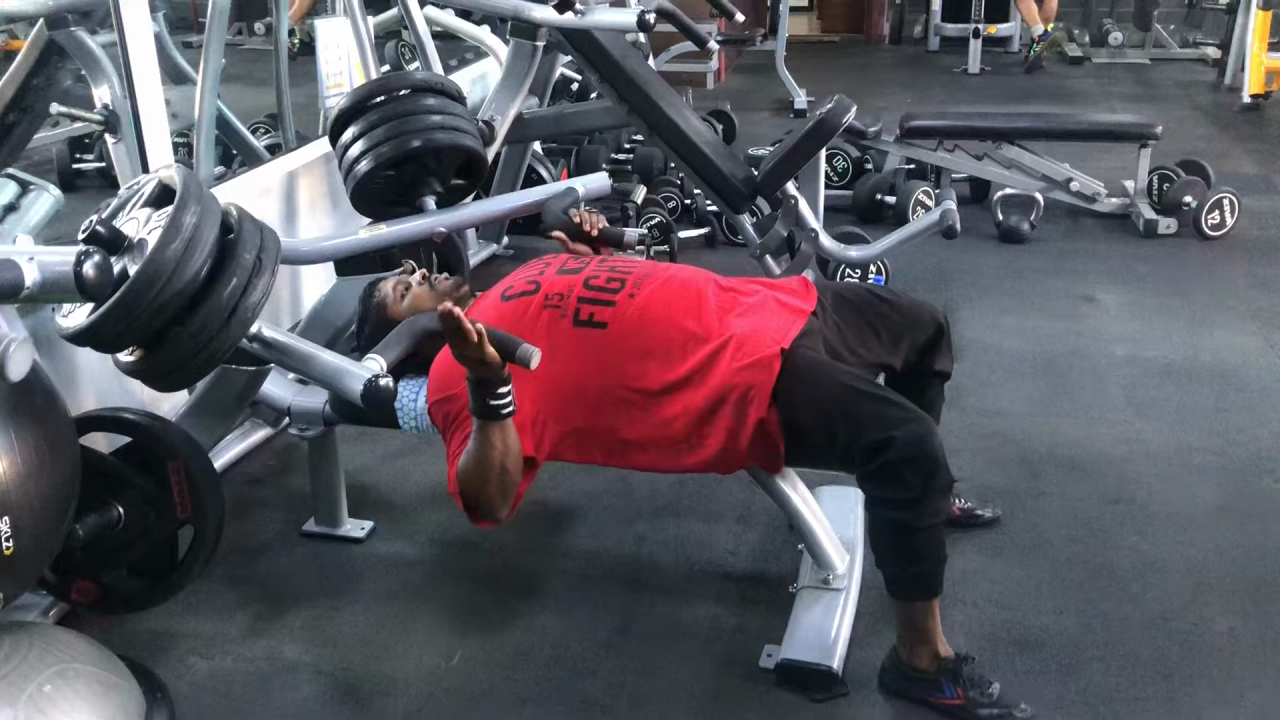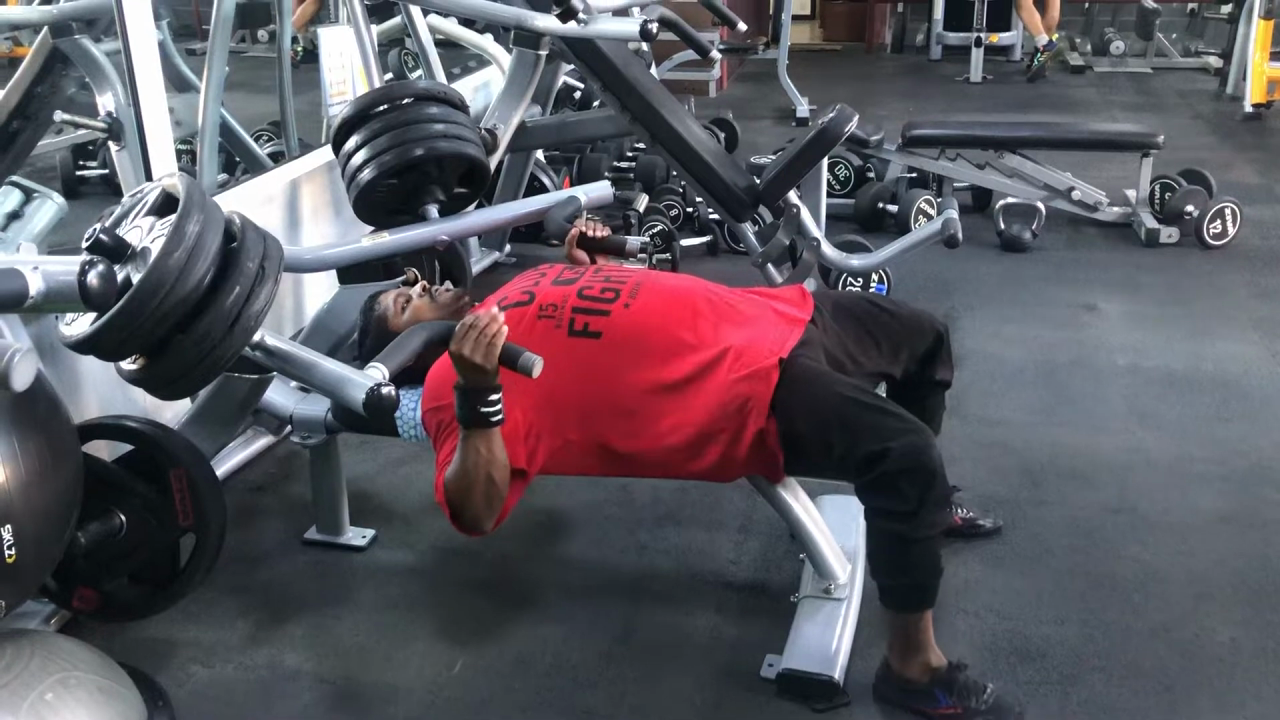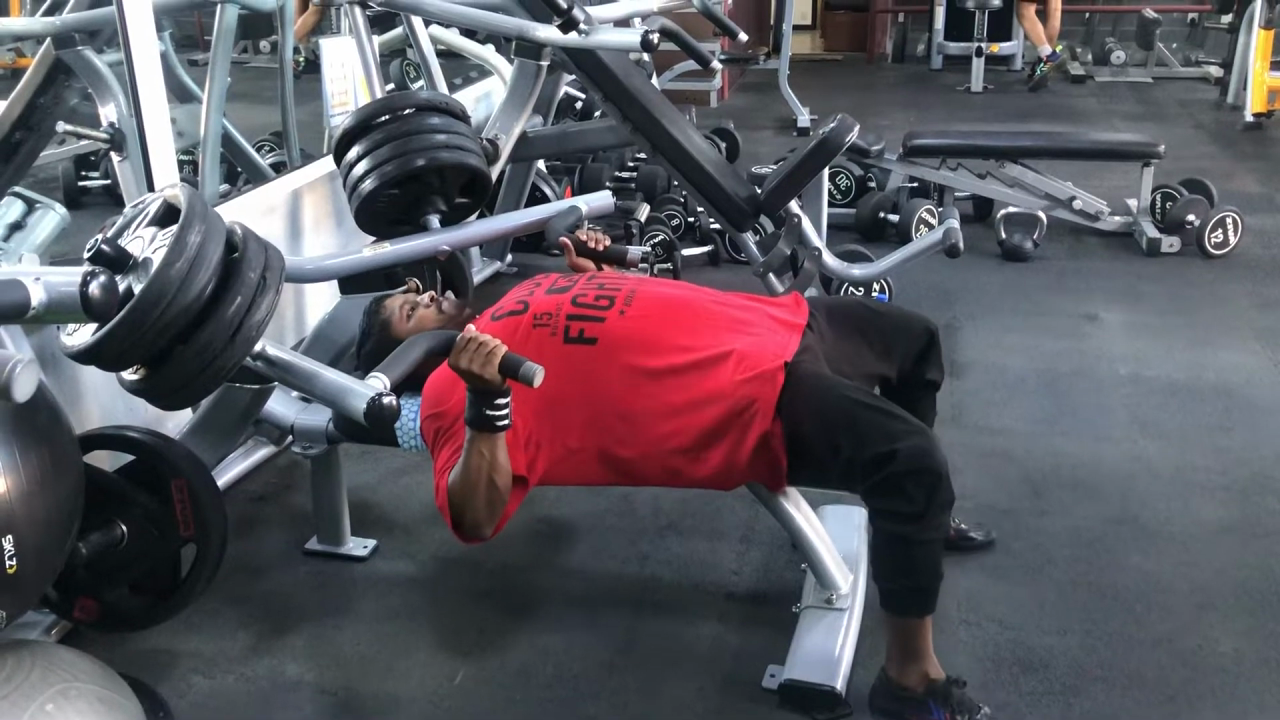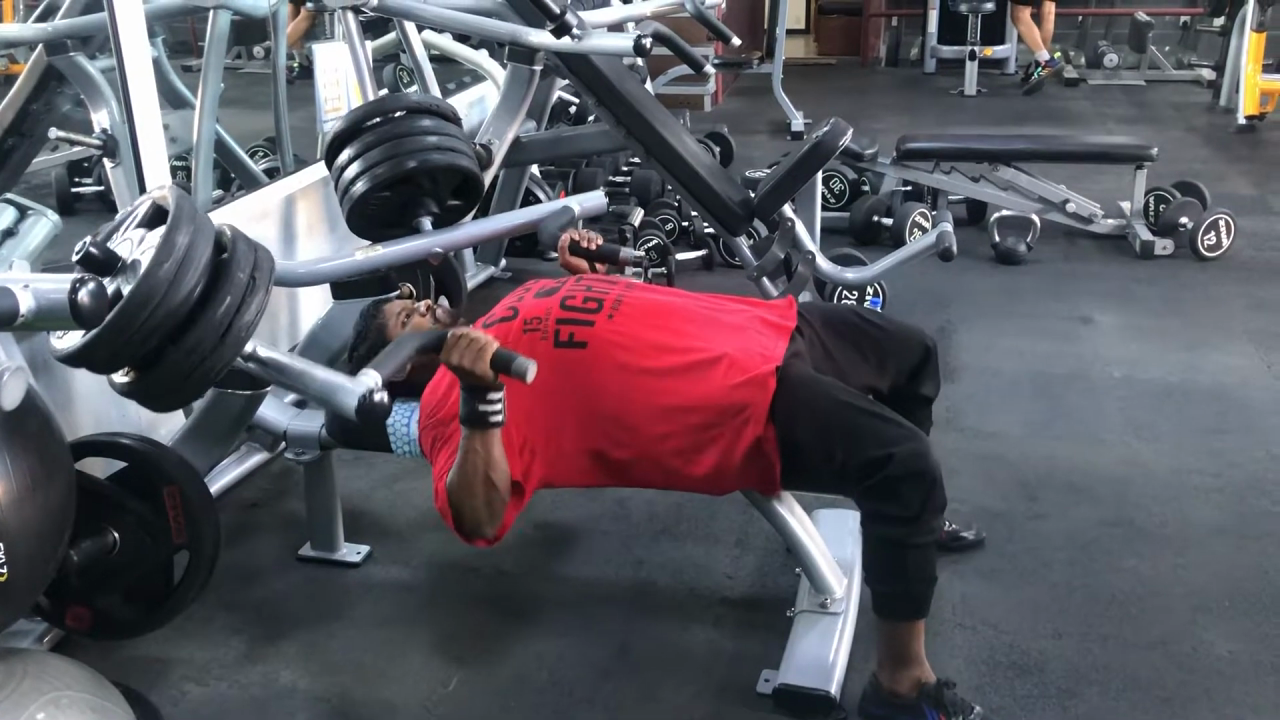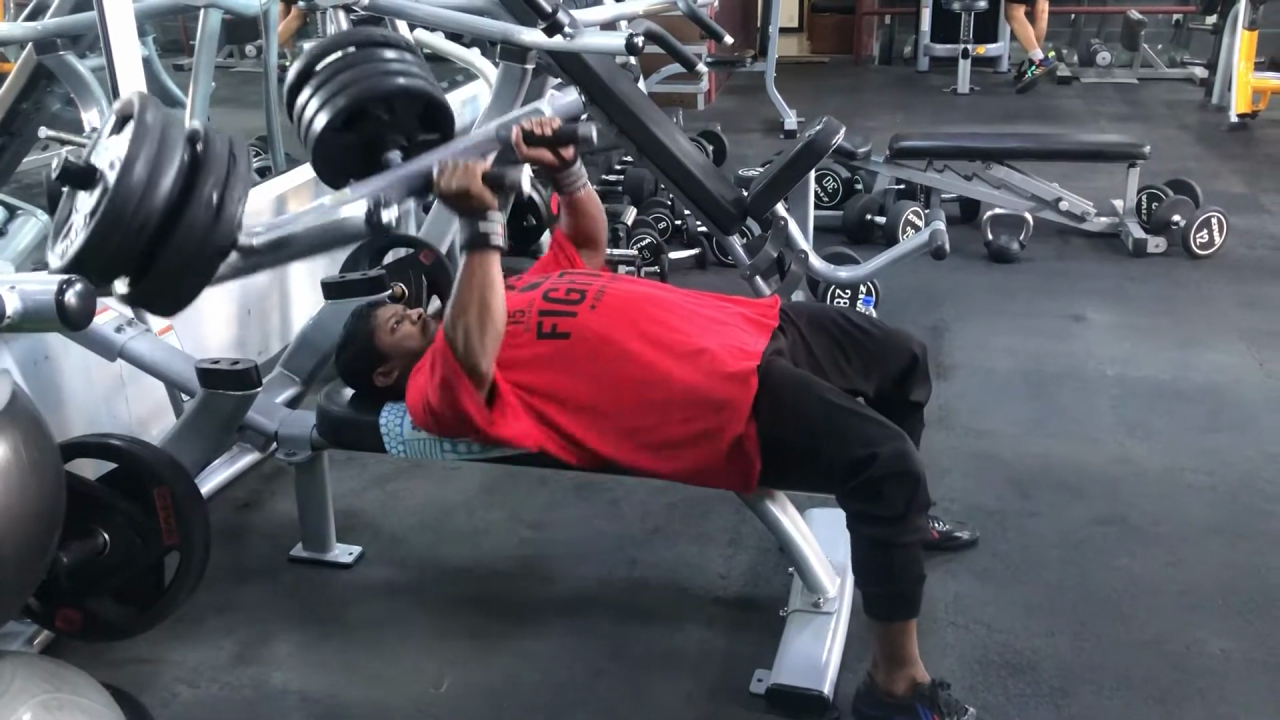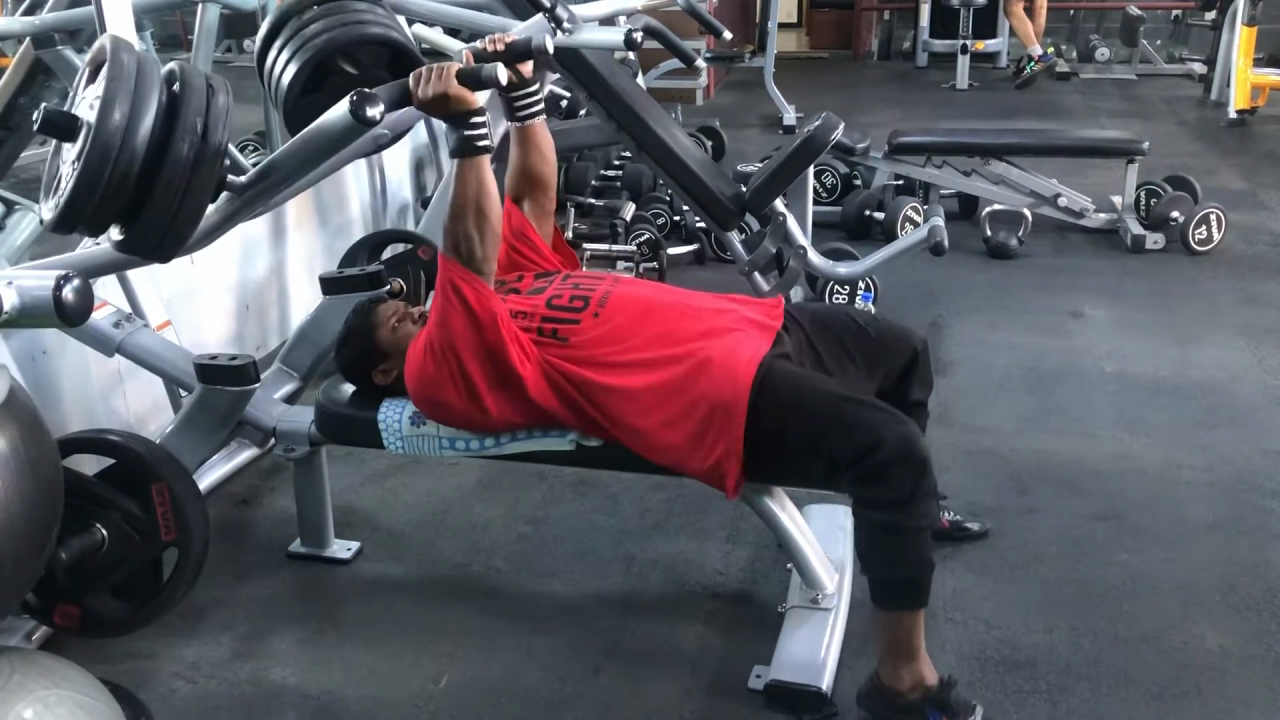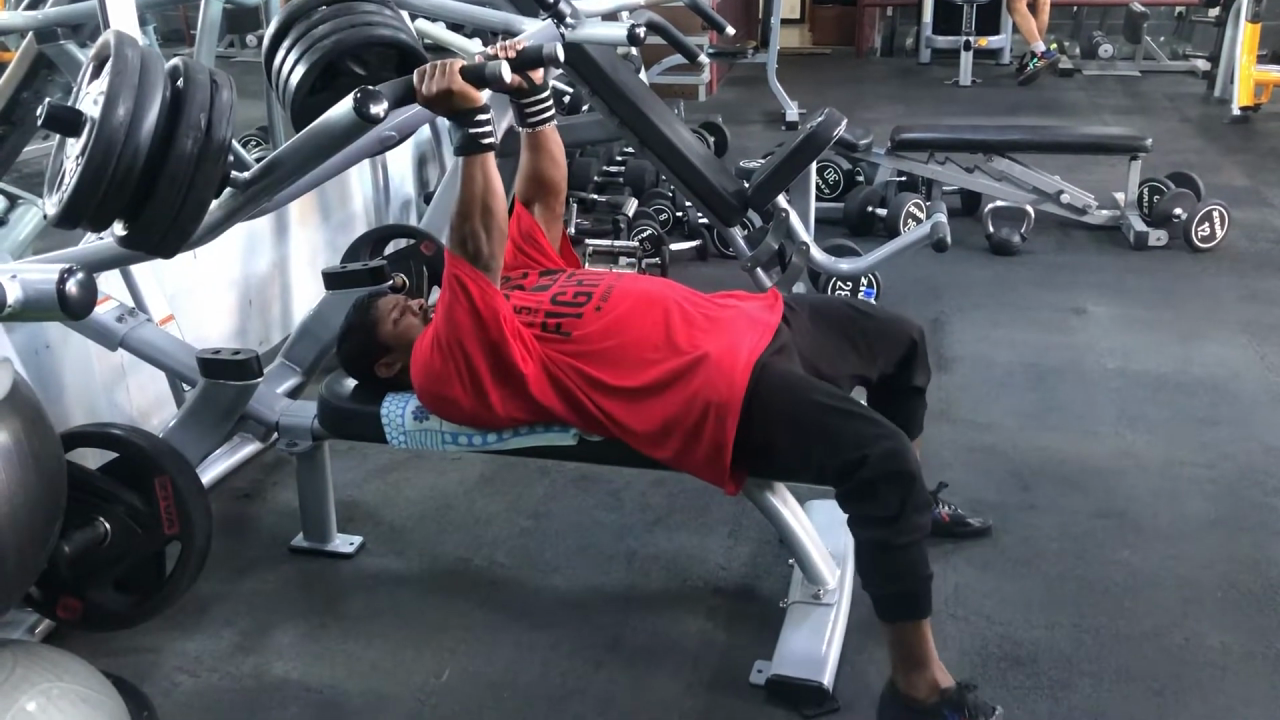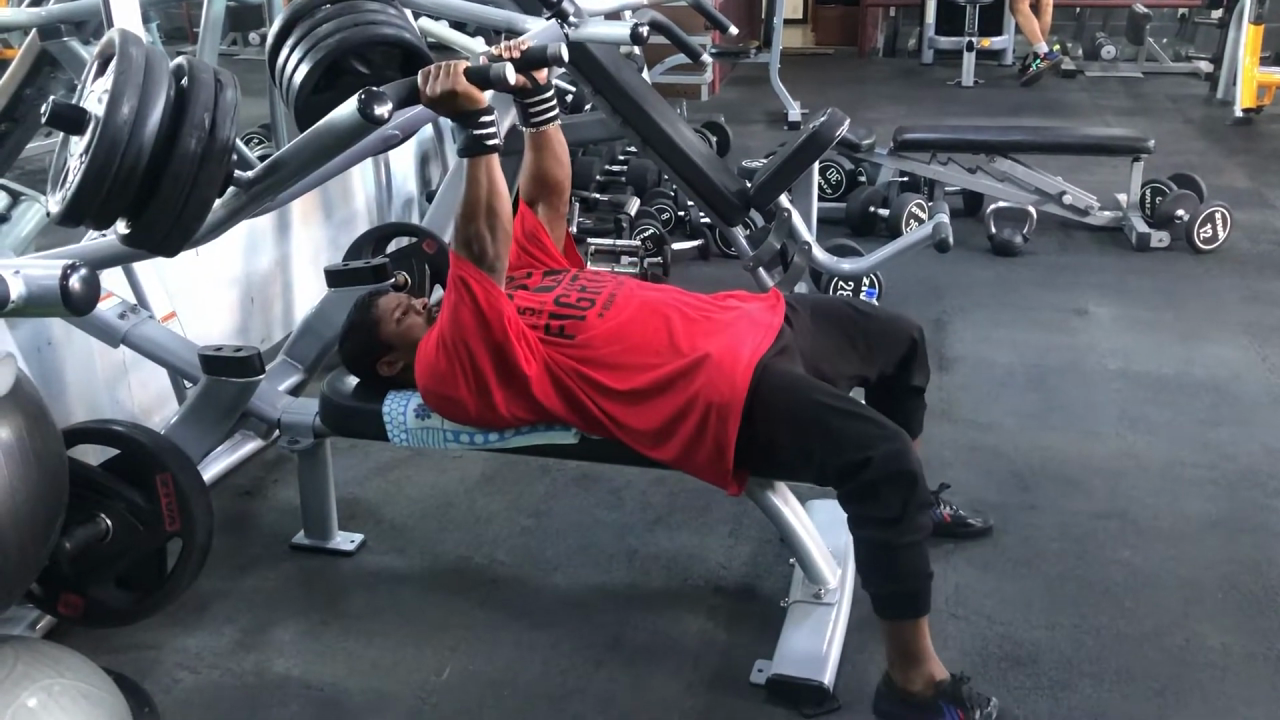
dt=0.5s
person 1, frame 1
left shoulder: (516, 288)
right shoulder: (456, 370)
right elbow: (491, 502)
left wrist: (590, 249)
right wrist: (488, 380)
right hip: (746, 382)
left knee: (922, 328)
right knee: (908, 444)
left ankle: (919, 499)
right ankle: (922, 658)
person 1, frame 2
left shoulder: (511, 300)
right shoulder: (454, 376)
right elbow: (477, 511)
left wrist: (595, 262)
right wrist: (477, 390)
right hip: (746, 390)
left knee: (923, 337)
right knee: (906, 454)
left ankle: (920, 509)
right ankle: (914, 666)
person 1, frame 3
left shoulder: (512, 310)
right shoulder: (451, 389)
right elbow: (476, 520)
left wrist: (597, 268)
right wrist: (486, 401)
right hip: (745, 398)
left knee: (915, 339)
right knee: (913, 459)
left ankle: (913, 518)
person 1, frame 4
left shoulder: (502, 323)
right shoulder: (448, 396)
right elbow: (478, 520)
left wrist: (590, 271)
right wrist: (479, 396)
right hip: (737, 400)
left knee: (911, 353)
right knee: (905, 464)
left ankle: (907, 527)
person 1, frame 5
left shoulder: (510, 296)
right shoulder: (434, 387)
left elbow: (589, 240)
right elbow: (472, 370)
left wrist: (560, 166)
right wrist: (480, 224)
right hip: (715, 399)
left knee: (903, 360)
right knee: (887, 464)
left ankle: (898, 524)
person 1, frame 6
left shoulder: (505, 288)
right shoulder: (442, 369)
left elbow: (533, 192)
right elbow: (471, 251)
left wrist: (520, 91)
right wrist: (466, 126)
right hip: (718, 395)
left knee: (901, 352)
right knee: (891, 448)
left ankle: (903, 508)
person 1, frame 7
left shoulder: (497, 293)
right shoulder: (447, 366)
left elbow: (544, 194)
right elbow: (475, 248)
left wrist: (529, 93)
right wrist: (470, 123)
right hip: (716, 389)
left knee: (900, 342)
right knee: (880, 459)
left ankle: (910, 508)
person 1, frame 8
left shoulder: (514, 283)
right shoulder: (450, 365)
left elbow: (547, 195)
right elbow: (480, 250)
left wrist: (534, 95)
right wrist: (472, 125)
right hip: (721, 391)
left knee: (900, 341)
right knee: (884, 460)
left ankle: (912, 508)
